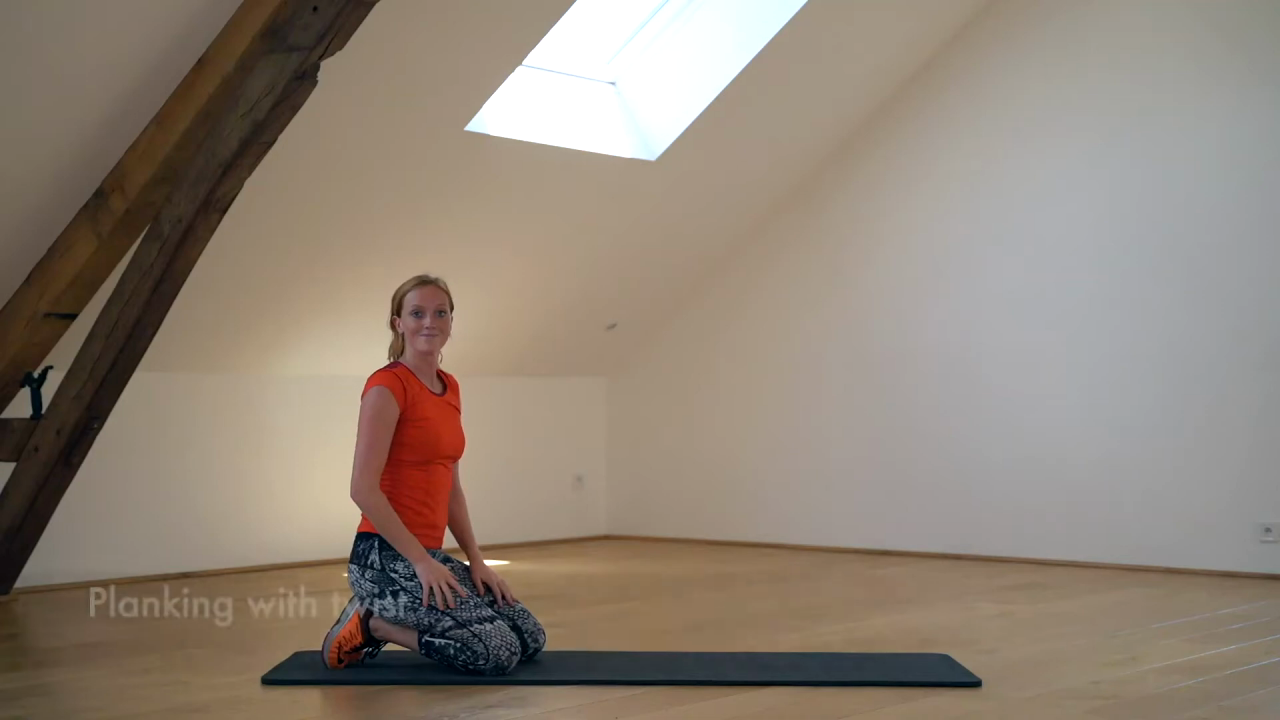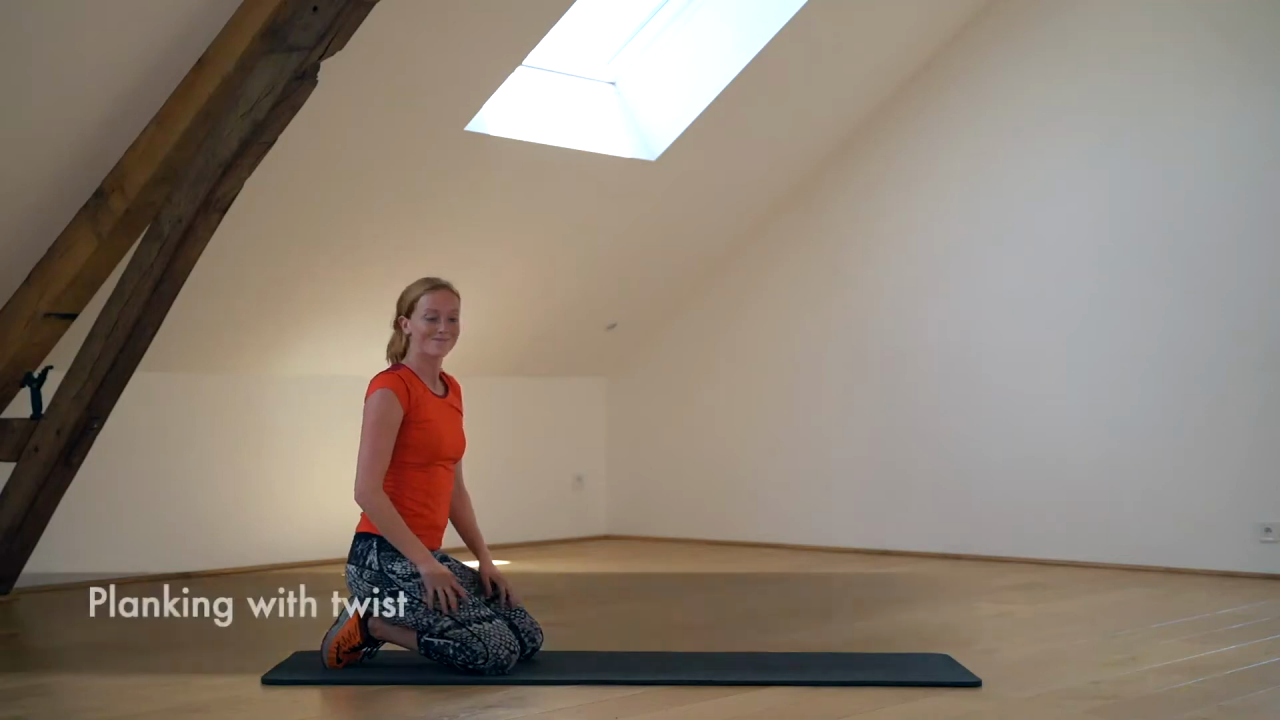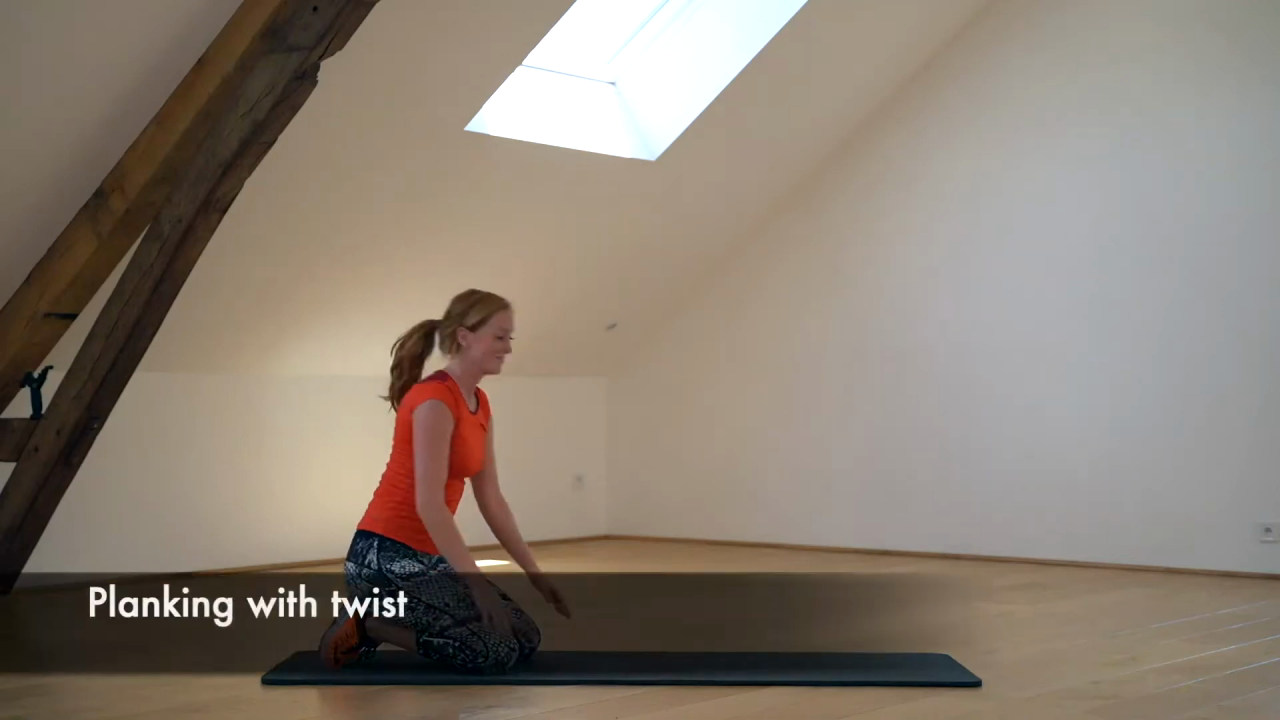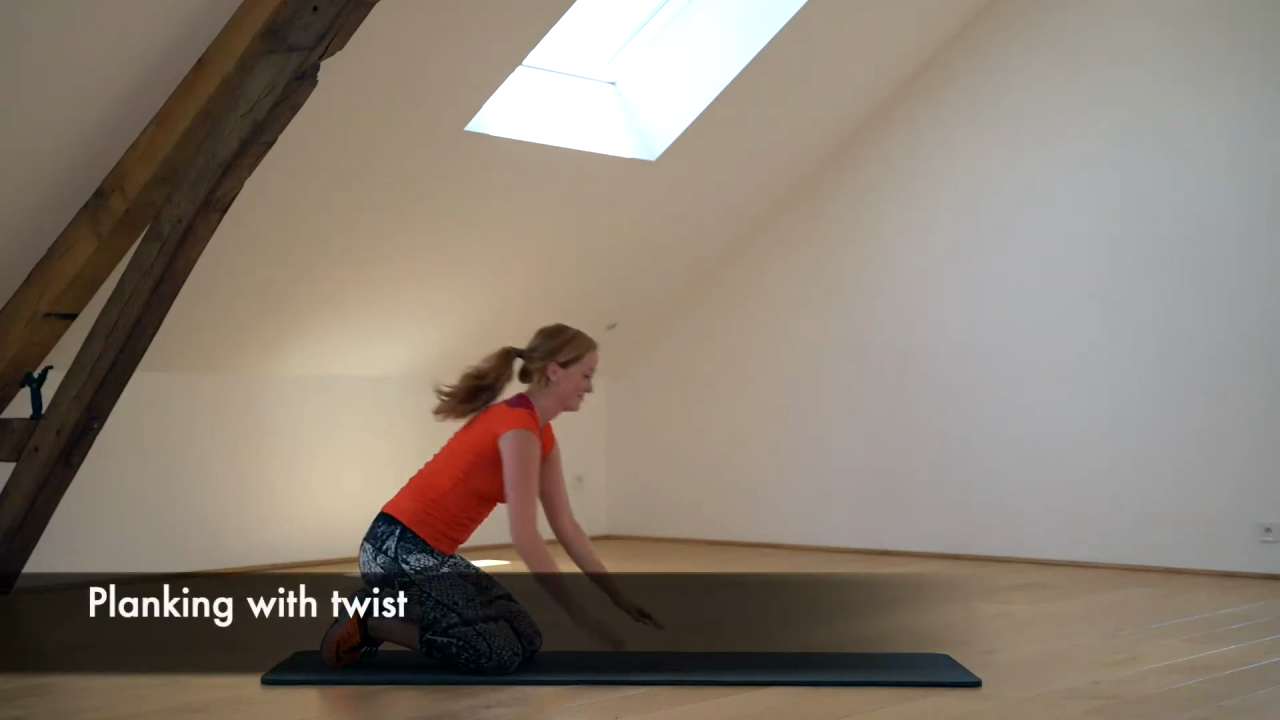
dt=0.2s
person 1, frame 1
left shoulder: (450, 388)
right shoulder: (386, 386)
right elbow: (363, 489)
left wrist: (476, 561)
right wrist: (421, 562)
left hip: (427, 556)
right hip: (388, 558)
left knee: (530, 638)
right knee: (496, 652)
left ankle: (386, 614)
right ankle: (373, 625)
person 1, frame 2
left shoulder: (451, 390)
right shoulder: (390, 388)
right elbow: (367, 491)
left wrist: (484, 561)
right wrist: (427, 564)
left hip: (424, 557)
right hip: (386, 560)
left knee: (528, 637)
right knee: (496, 651)
left ankle: (387, 617)
right ankle: (371, 624)
person 1, frame 3
left shoulder: (479, 404)
right shoulder: (434, 400)
left elbow: (491, 498)
right elbow: (430, 504)
left wrist: (533, 572)
right wrist: (476, 584)
left hip: (426, 558)
right hip: (385, 558)
left knee: (526, 636)
right knee: (495, 650)
left ankle: (387, 617)
right ankle: (371, 625)
person 1, frame 4
left shoulder: (541, 434)
right shoulder: (520, 427)
left elbow: (566, 525)
right elbow: (524, 534)
left wrist: (617, 596)
right wrist: (577, 611)
left hip: (431, 553)
right hip: (396, 549)
left knee: (526, 639)
right knee: (501, 653)
right ankle: (370, 621)
